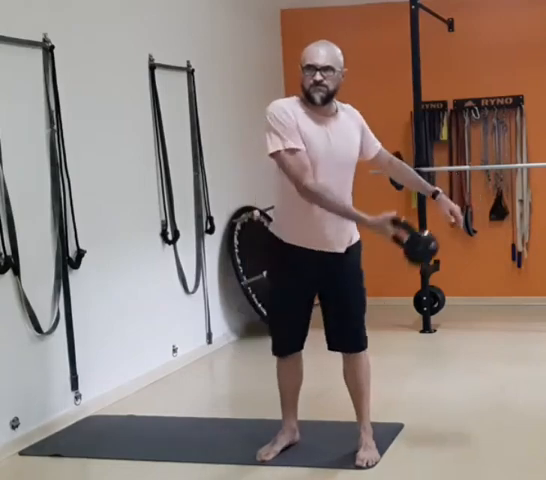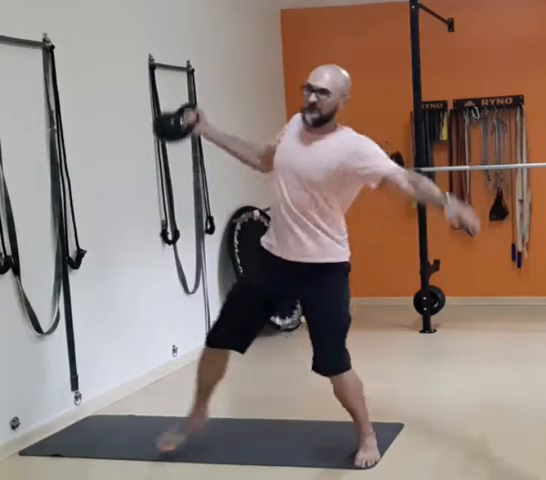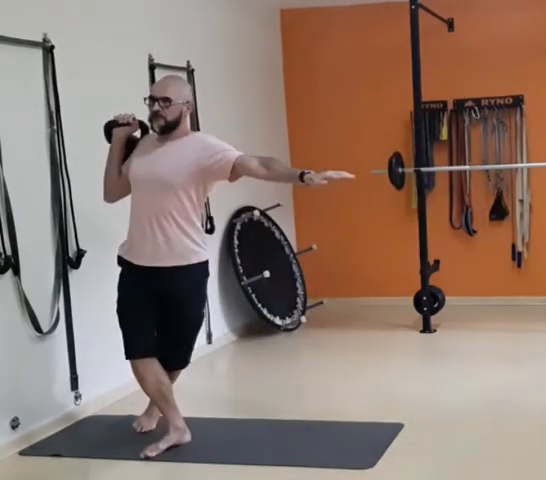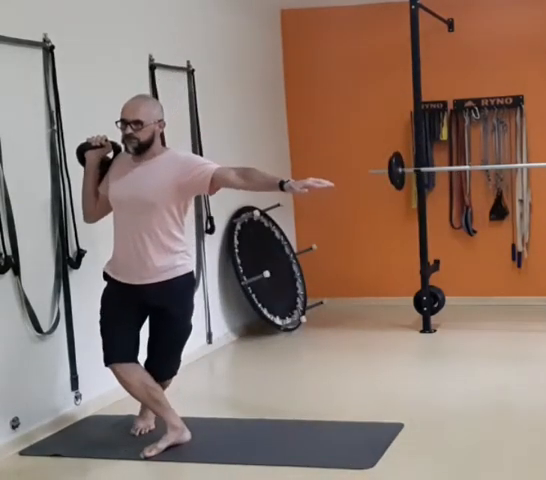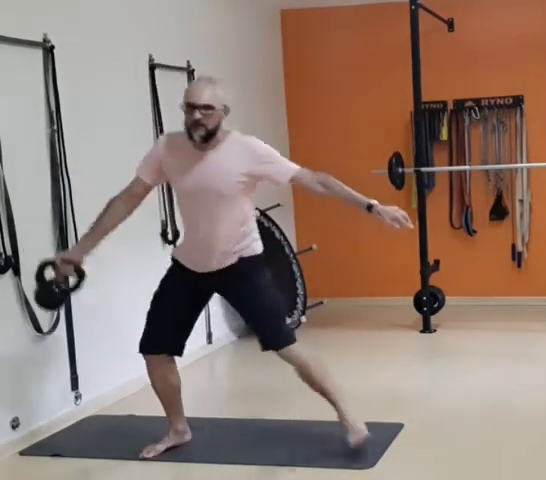
dt=1s
person 1, frame 1
left shoulder: (351, 118)
right shoulder: (282, 113)
left elbow: (388, 162)
right elbow: (306, 185)
left wrist: (435, 194)
right wrist: (366, 220)
left hip: (342, 248)
right hip: (293, 249)
left knee: (353, 344)
right knee: (287, 345)
left ankle: (366, 434)
right ankle: (288, 428)
person 1, frame 2
left shoulder: (356, 147)
right shoulder: (295, 126)
left elbow: (406, 178)
right elbow: (263, 160)
left wrist: (448, 202)
right wrist: (208, 131)
left hip: (324, 267)
right hip: (275, 257)
left knee: (333, 363)
right knee: (219, 340)
left ankle: (367, 437)
right ankle: (197, 415)
person 1, frame 3
left shoulder: (204, 148)
right shoulder: (144, 146)
left elbow: (256, 165)
right elbow: (112, 193)
left wrist: (305, 176)
right wrist: (118, 143)
left hip: (184, 268)
right hip: (136, 267)
left knee: (173, 355)
right knee: (140, 353)
left ankle: (157, 405)
right ankle: (176, 427)
person 1, frame 4
left shoulder: (181, 165)
right shoulder: (118, 165)
left elbow: (236, 176)
right elbow: (90, 214)
left wrist: (286, 184)
right wrist: (91, 164)
left hip: (170, 281)
right hip: (121, 282)
left knee: (162, 367)
right knee: (120, 362)
left ankle: (150, 407)
right ankle: (174, 426)
person 1, frame 5
left shoulder: (248, 150)
right shoulder: (167, 148)
left elbow: (313, 180)
right elbow: (128, 199)
left wrist: (373, 206)
right wrist: (82, 247)
left hip: (241, 263)
right hip: (189, 265)
left knee: (284, 346)
right knee: (154, 351)
left ankle: (345, 415)
right ankle: (178, 429)
